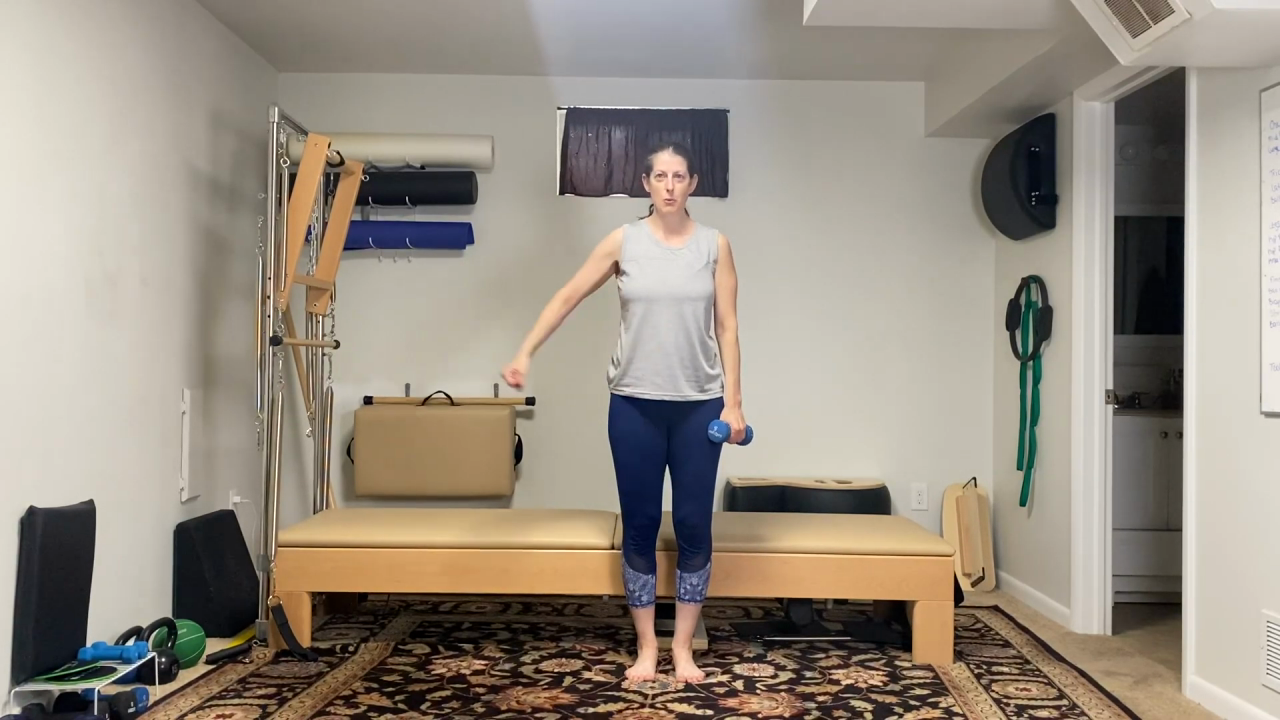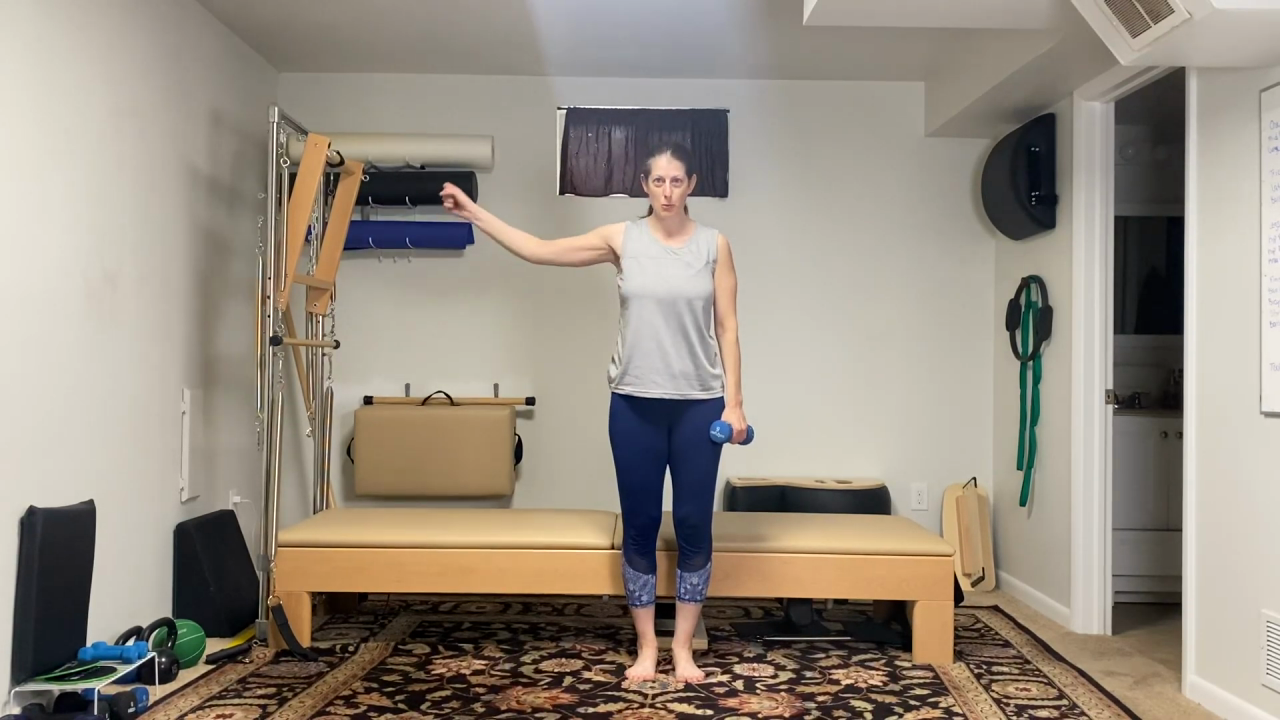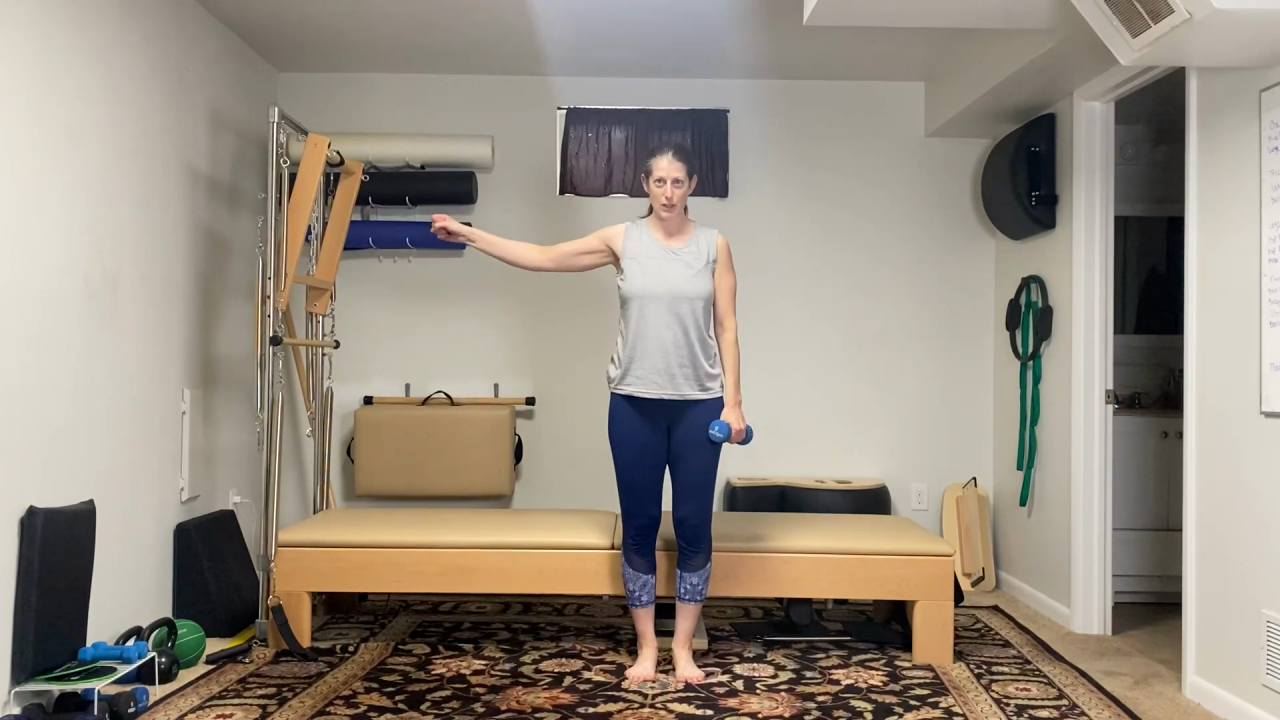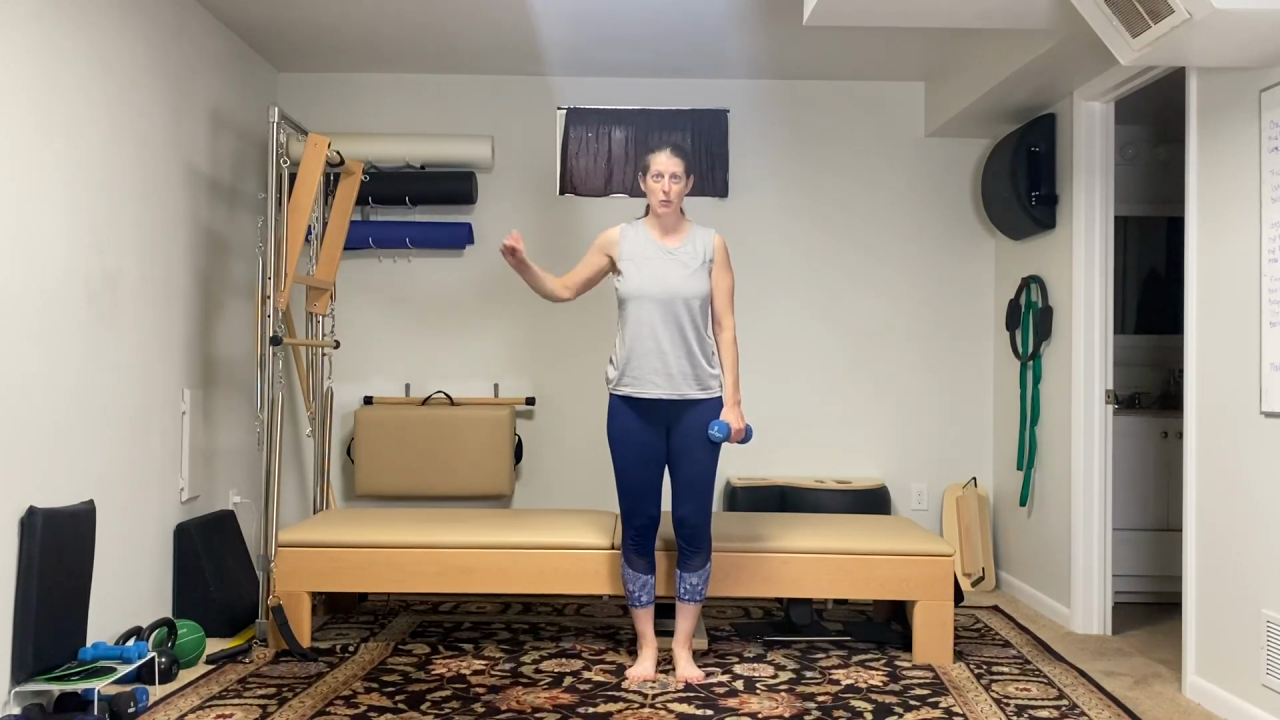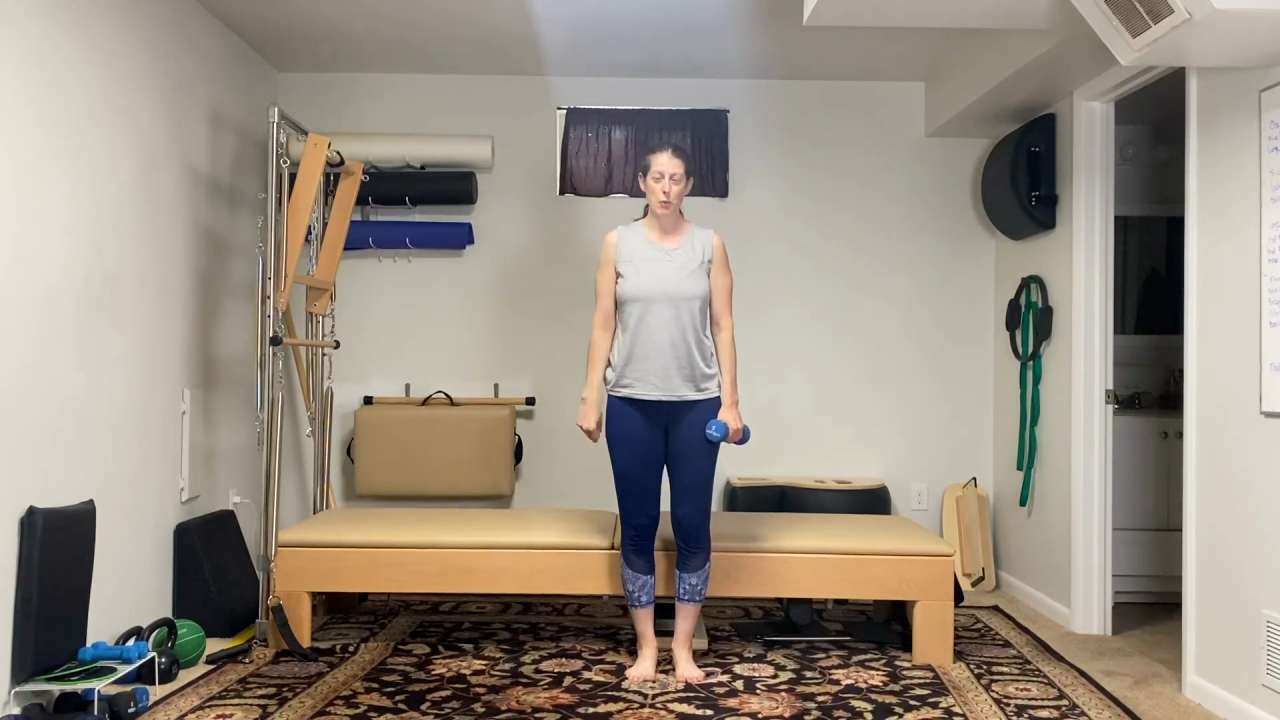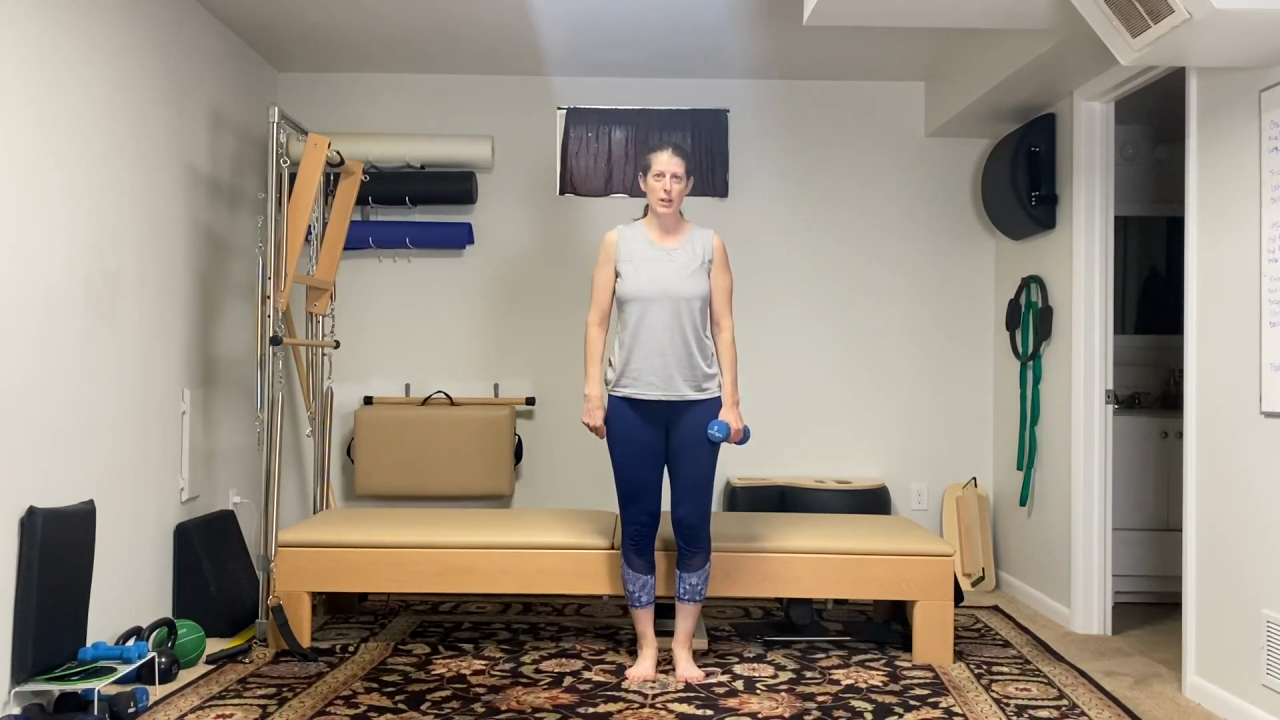
dt=0.3s
person 1, frame 1
left shoulder: (714, 244)
right shoulder: (623, 242)
left elbow: (727, 327)
right elbow: (566, 297)
left wrist: (733, 402)
right wrist: (525, 352)
left hip: (697, 404)
right hip: (634, 403)
left knee: (693, 525)
right knee: (639, 525)
left ankle: (683, 646)
right ankle: (645, 646)
person 1, frame 2
left shoulder: (713, 244)
right shoulder: (620, 238)
left elbow: (727, 326)
right elbow: (538, 250)
left wrist: (734, 401)
right wrist: (474, 212)
left hip: (698, 404)
right hip: (635, 403)
left knee: (694, 524)
right knee: (640, 524)
left ankle: (683, 646)
right ankle: (646, 647)
person 1, frame 3
left shoulder: (714, 244)
right shoulder: (621, 239)
left elbow: (727, 327)
right elbow: (540, 258)
left wrist: (733, 402)
right wrist: (469, 234)
left hip: (698, 405)
right hip: (635, 404)
left knee: (693, 524)
right knee: (640, 524)
left ankle: (683, 645)
right ankle: (646, 645)
person 1, frame 4
left shoulder: (710, 243)
right shoulder: (618, 239)
left elbow: (724, 325)
right elbow: (562, 289)
left wrist: (733, 401)
right wrist: (520, 262)
left hip: (696, 403)
right hip: (632, 403)
left knee: (693, 524)
right knee: (638, 524)
left ankle: (683, 646)
right ankle: (645, 646)
person 1, frame 5
left shoulder: (709, 244)
right shoulder: (618, 242)
left elbow: (722, 326)
right elbow: (603, 325)
left wrist: (730, 401)
right wrist: (590, 397)
left hip: (695, 405)
right hip: (631, 404)
left knee: (691, 524)
right knee: (637, 525)
left ankle: (683, 645)
right ankle: (646, 646)
person 1, frame 6
left shoulder: (709, 244)
right shoulder: (618, 241)
left elbow: (723, 326)
right elbow: (597, 323)
left wrist: (731, 401)
right wrist: (593, 395)
left hip: (696, 405)
right hip: (632, 404)
left knee: (692, 524)
right knee: (638, 524)
left ankle: (683, 646)
right ankle: (645, 646)
